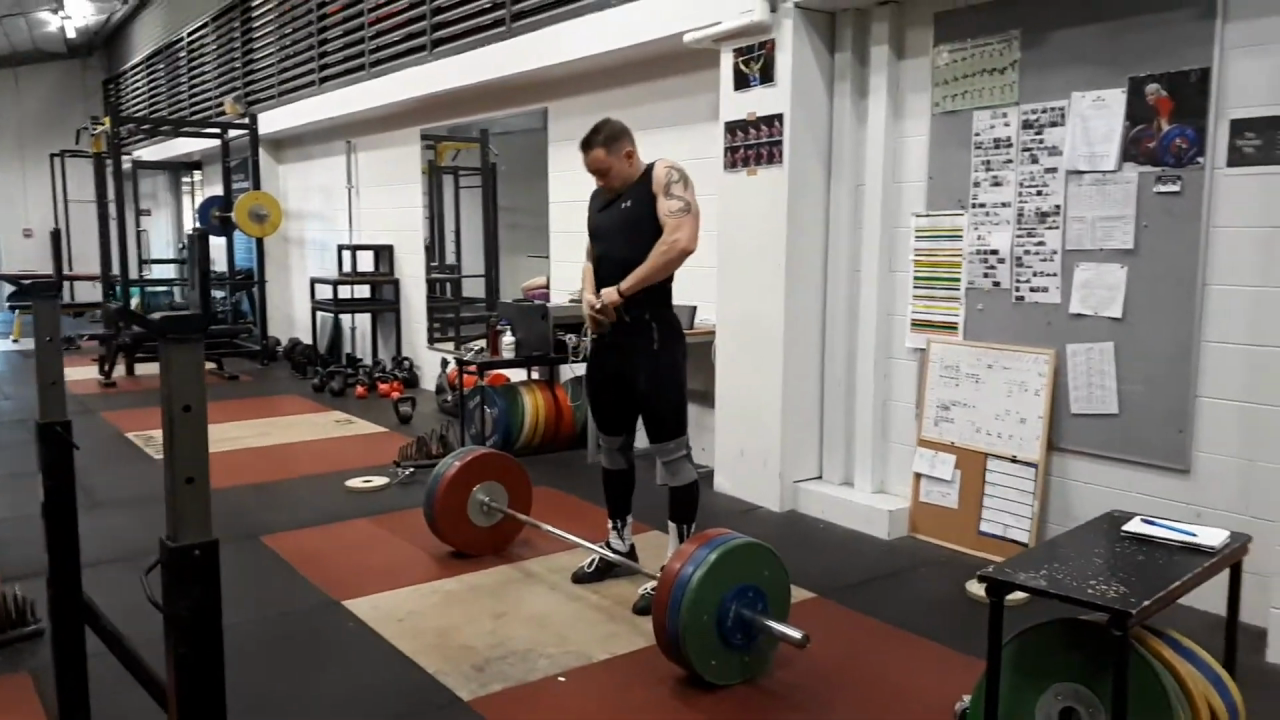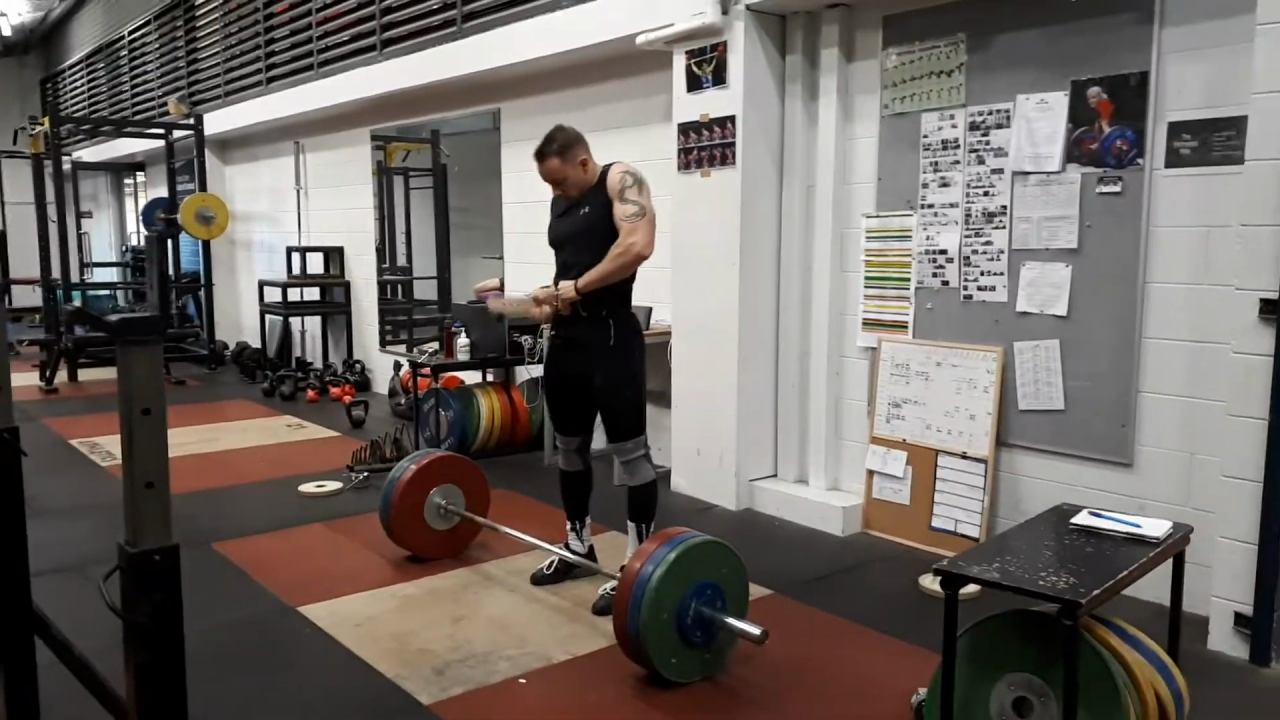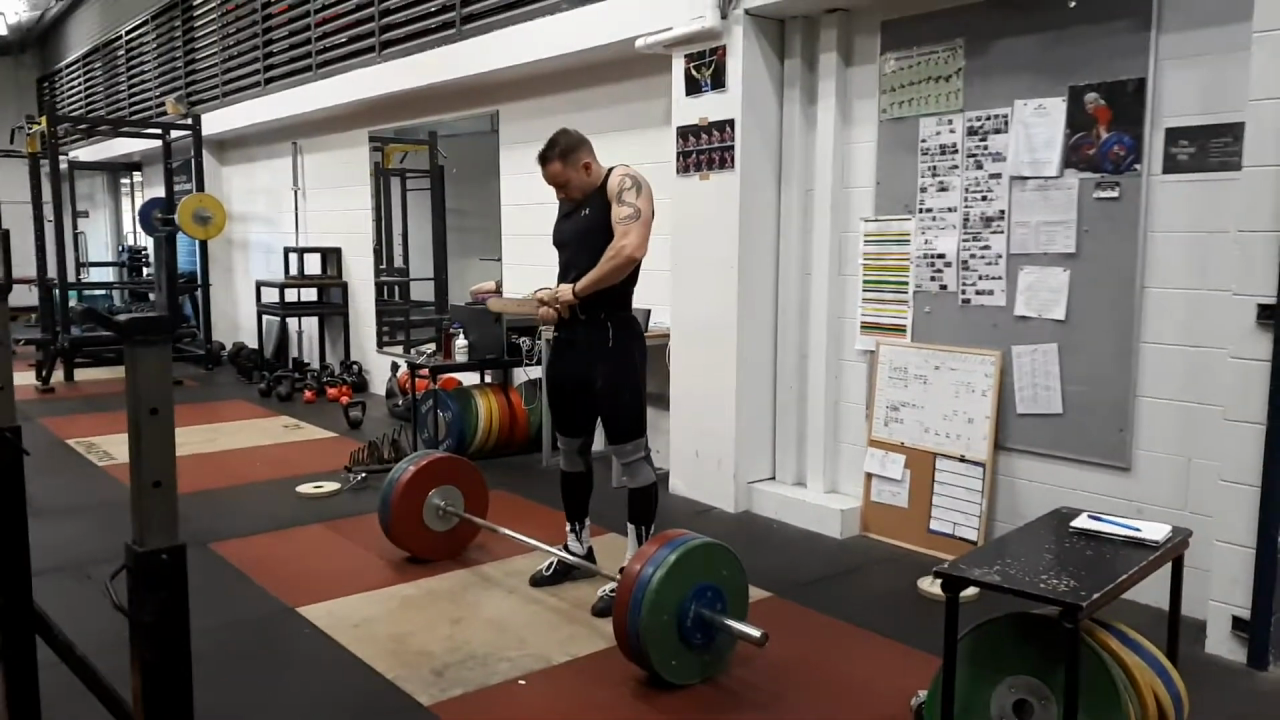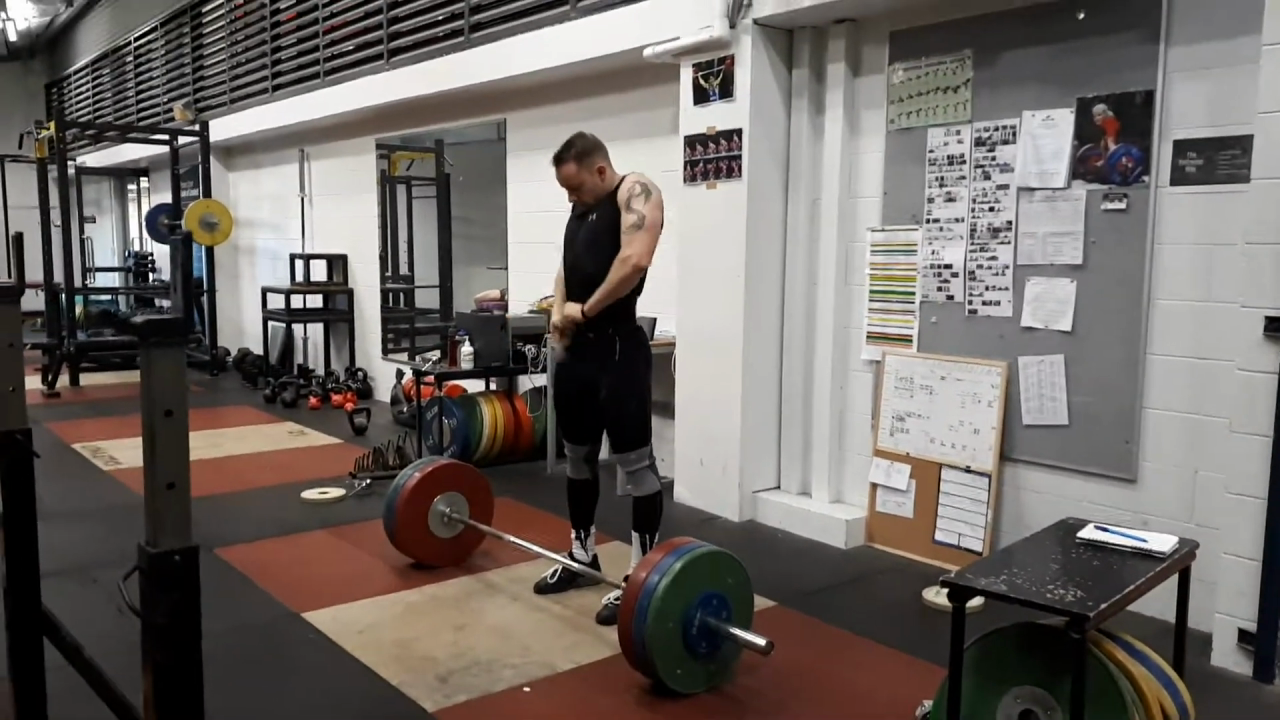
dt=0.4s
person 1, frame 1
left shoulder: (665, 178)
right shoulder: (599, 199)
left elbow: (681, 241)
left wrist: (622, 292)
right wrist: (590, 297)
left hip: (652, 335)
right hip: (607, 338)
left knee: (670, 451)
right knee: (612, 446)
right ankle: (619, 545)
person 1, frame 2
left shoulder: (621, 181)
right shoulder: (562, 203)
left elbow: (638, 245)
left wrist: (578, 288)
right wrist: (551, 294)
left hip: (610, 335)
right hip: (565, 337)
left knee: (629, 451)
right knee: (570, 447)
right ankle: (578, 546)
person 1, frame 3
left shoulder: (624, 184)
right shoulder: (571, 204)
left elbow: (629, 248)
left wrist: (576, 291)
right wrist: (555, 298)
left hip: (612, 337)
right hip: (568, 338)
left knee: (629, 453)
right knee: (571, 448)
right ankle: (577, 548)
person 1, frame 4
left shoulder: (636, 191)
right shoulder: (582, 208)
left elbow: (635, 260)
left wrist: (587, 310)
right wrist: (560, 313)
left hip: (617, 347)
right hip: (577, 348)
left knee: (634, 461)
right knee: (578, 456)
right ankle: (582, 556)
